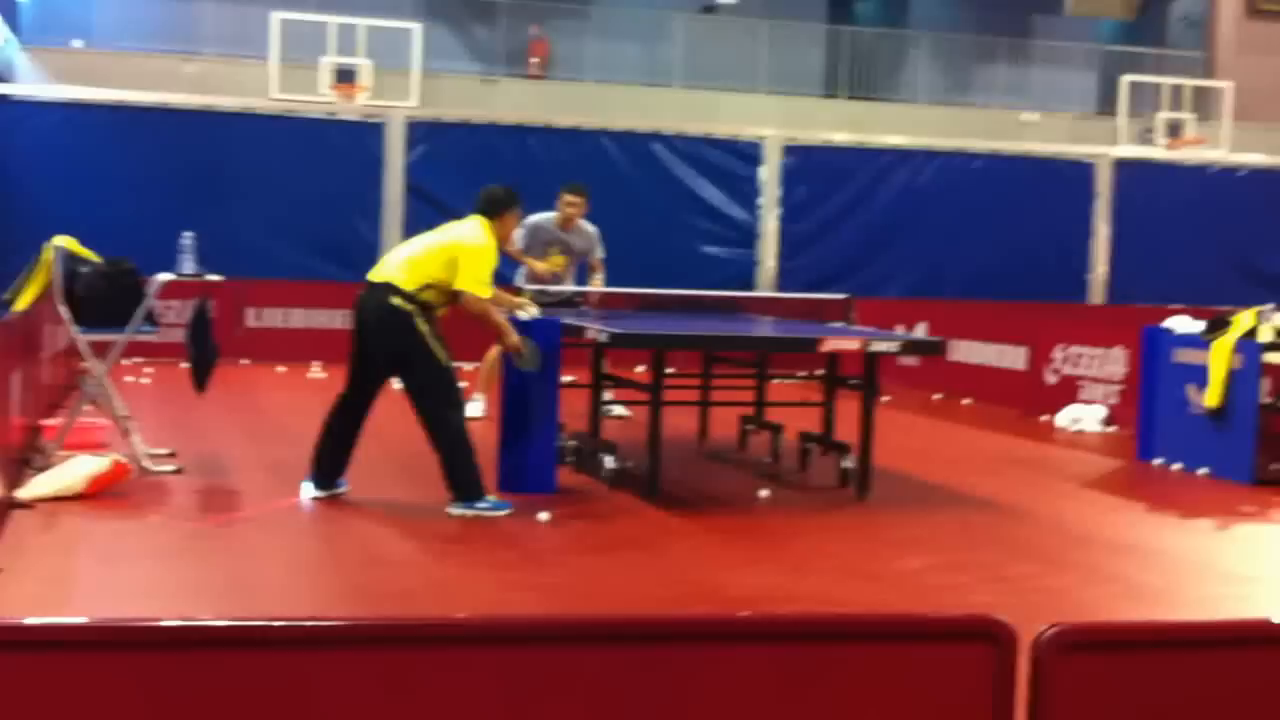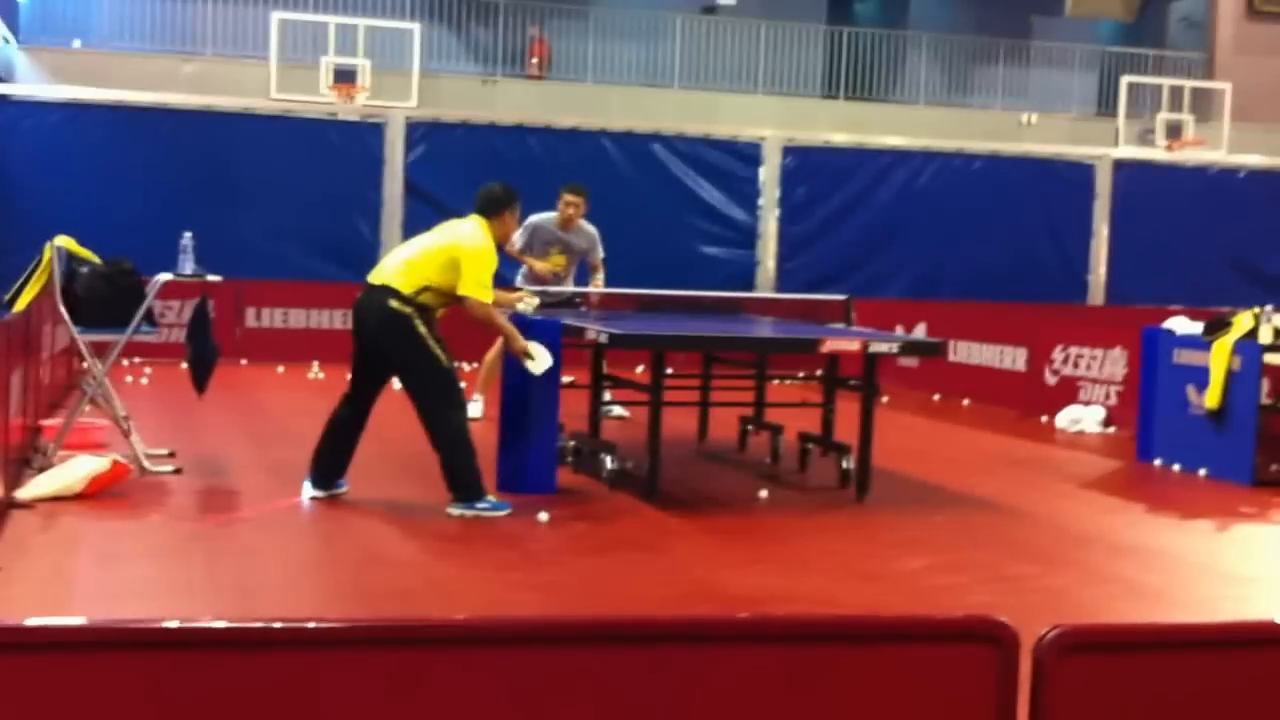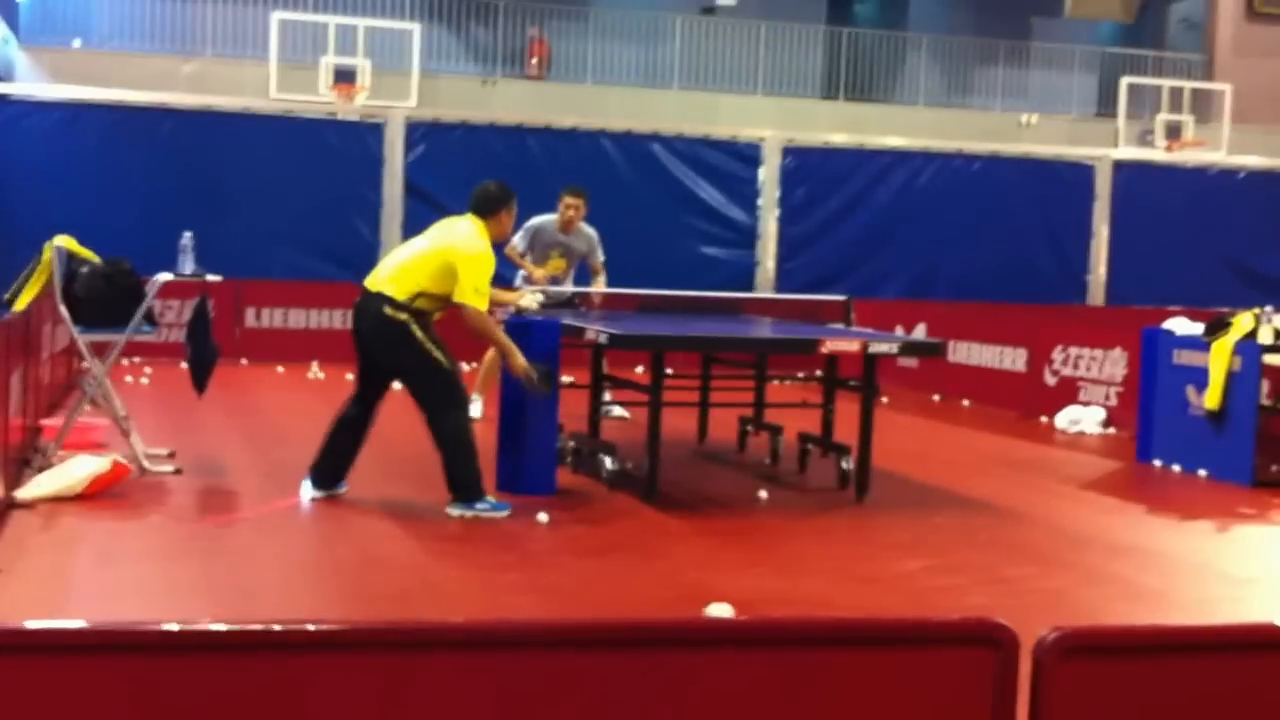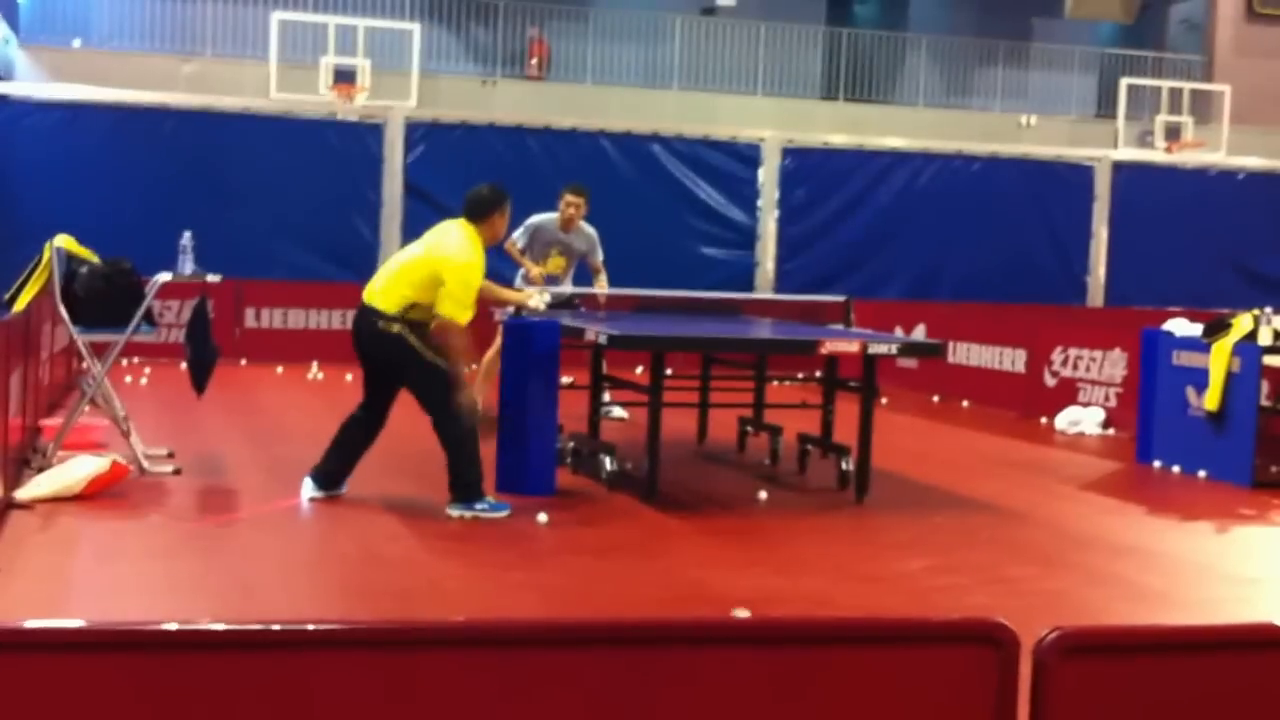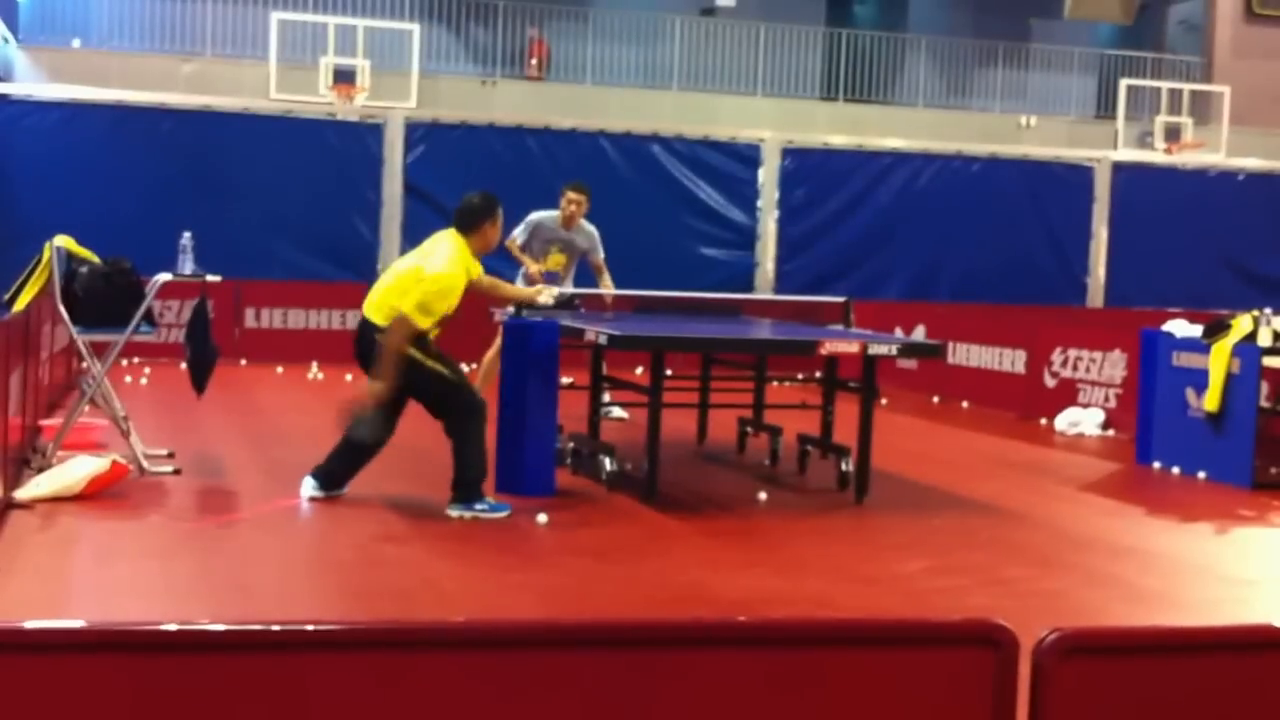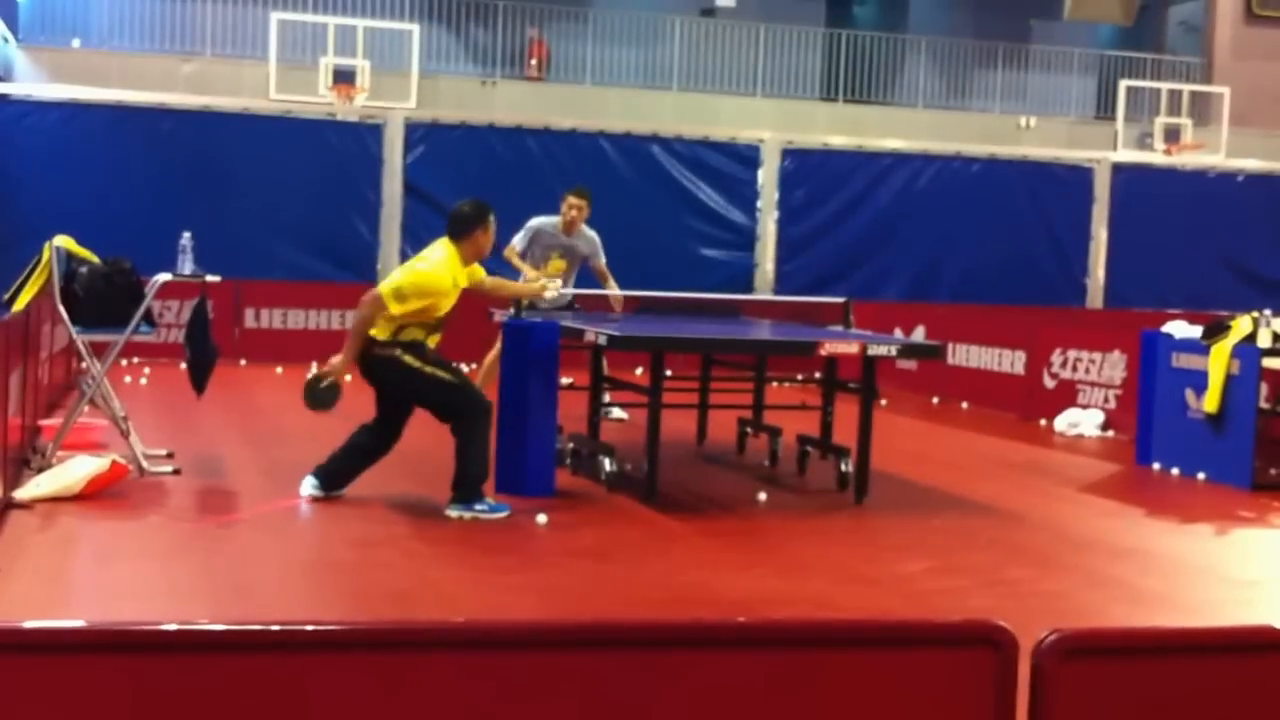
dt=0.1s
person 1, frame 1
left shoulder: (462, 229)
right shoulder: (481, 243)
left elbow: (465, 287)
right elbow: (471, 301)
left wrist: (510, 302)
right wrist: (505, 331)
left hip: (373, 301)
right hip: (399, 311)
left knee: (356, 395)
right knee: (443, 403)
left ankle: (322, 480)
right ankle: (469, 496)
person 1, frame 2
left shoulder: (459, 228)
right shoulder: (481, 246)
right elbow: (474, 305)
left wrist: (508, 299)
right wrist: (511, 336)
left hip: (372, 302)
right hip: (398, 314)
left knee: (358, 397)
right knee: (445, 404)
left ankle: (321, 480)
right ankle: (469, 496)
person 1, frame 3
left shoulder: (455, 226)
right shoulder: (476, 249)
right elbow: (473, 314)
left wrist: (508, 297)
right wrist: (510, 352)
left hip: (370, 309)
right hip: (395, 318)
left knee: (364, 401)
right knee: (448, 405)
left ankle: (322, 480)
right ankle: (468, 497)
person 1, frame 4
left shoulder: (451, 231)
right shoulder: (465, 258)
right elbow: (451, 328)
left wrist: (516, 297)
right wrist: (463, 386)
left hip: (372, 320)
right hip: (392, 328)
left knee: (374, 407)
right knee: (453, 407)
left ankle: (323, 480)
right ankle: (468, 498)
person 1, frame 5
left shoulder: (451, 244)
right shoulder: (447, 271)
left elbow: (481, 282)
right elbow: (401, 325)
left wrist: (526, 294)
right wrist: (383, 381)
left hip: (380, 334)
right hip: (385, 338)
left knee: (380, 418)
right knee: (467, 408)
left ankle: (323, 480)
right ankle: (467, 498)
person 1, frame 6
left shoulder: (454, 255)
right shoulder: (436, 276)
left elbow: (487, 285)
right elbow: (371, 303)
left wrist: (532, 289)
right wrist: (347, 356)
left hip: (391, 346)
right hip: (388, 351)
left knee: (387, 425)
right knee: (474, 409)
left ankle: (324, 480)
right ankle: (468, 499)
person 2, frame 1
left shoulder: (589, 234)
right shoulder: (536, 223)
left elbow: (596, 268)
right elbow: (510, 248)
left wrist: (596, 281)
right wrist: (533, 264)
left hip: (563, 296)
right hip: (530, 292)
left ankle: (606, 399)
right ankle: (478, 398)
person 2, frame 2
left shoulder: (589, 234)
right shoulder: (537, 223)
left elbow: (597, 267)
right elbow: (511, 248)
left wrist: (597, 281)
right wrist: (534, 263)
left hip: (563, 296)
right hip: (530, 292)
right knee: (504, 342)
left ankle: (605, 400)
right ankle: (477, 398)
person 2, frame 3
left shoulder: (589, 237)
right shoulder: (537, 226)
left elbow: (597, 271)
right elbow: (510, 251)
left wrist: (599, 283)
right wrist: (531, 269)
left hip: (562, 297)
left ankle: (605, 400)
right ankle: (476, 399)
person 2, frame 4
left shoulder: (588, 236)
right shoulder: (537, 224)
left elbow: (598, 270)
right elbow: (510, 246)
left wrist: (601, 283)
right wrist: (529, 266)
left hip: (561, 297)
right knee: (502, 342)
left ankle: (605, 401)
right ankle: (476, 399)
person 2, frame 5
left shoulder: (589, 234)
right shoulder: (538, 220)
left elbow: (599, 267)
right elbow: (511, 244)
left wrist: (606, 284)
right wrist: (528, 263)
right knee: (502, 344)
left ankle: (604, 401)
person 2, frame 6
left shoulder: (590, 240)
right shoulder: (538, 226)
left elbow: (602, 273)
right elbow: (509, 252)
left wrist: (612, 288)
right wrist: (526, 270)
left hip: (563, 303)
right hip: (529, 299)
right knee: (502, 348)
left ankle: (604, 403)
